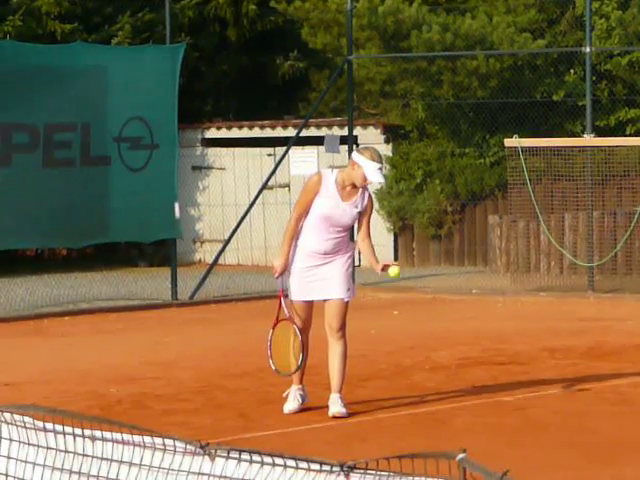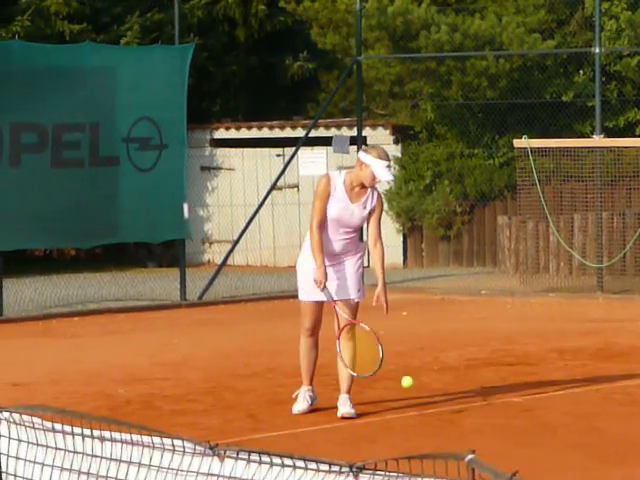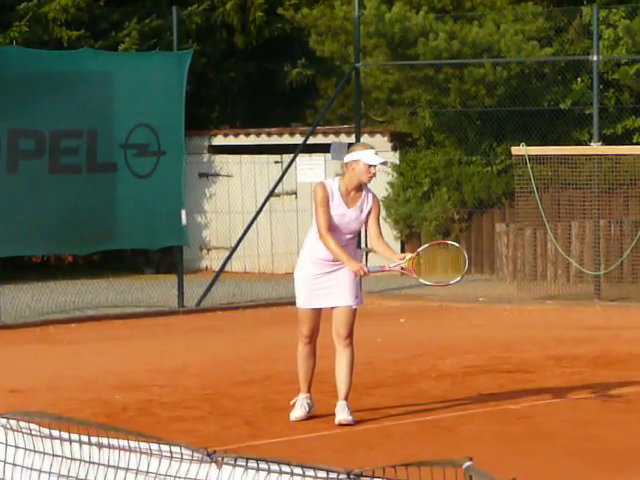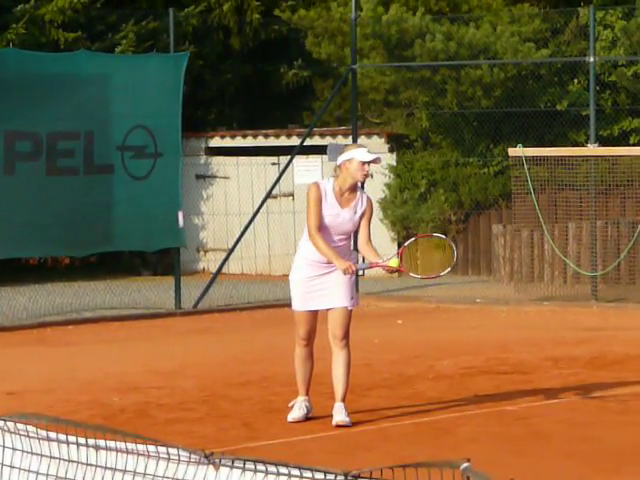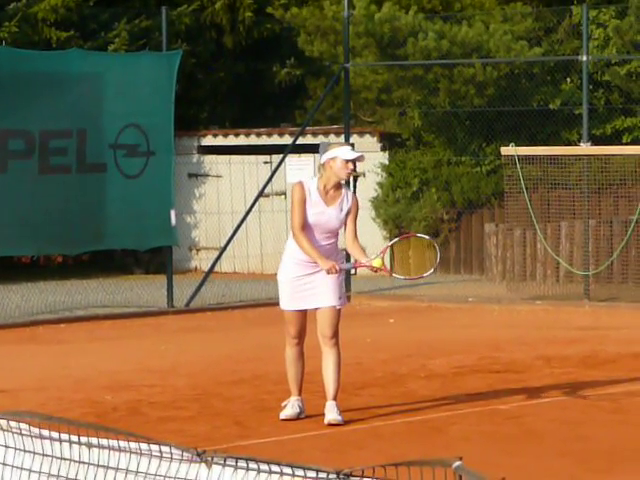
dt=0.4s
person 1, frame 1
left shoulder: (366, 199)
right shoulder: (319, 180)
left elbow: (363, 239)
right elbow: (296, 218)
left wrist: (376, 265)
right wrist: (283, 256)
left hip: (337, 262)
right hip: (304, 259)
left knee: (336, 331)
right knee: (300, 329)
left ankle: (336, 396)
right ankle: (297, 390)
person 1, frame 2
left shoulder: (375, 199)
right shoulder: (328, 182)
left elbow: (375, 241)
right elbow: (315, 227)
left wrist: (381, 284)
right wrist: (320, 267)
left hip: (347, 263)
right hip: (314, 261)
right knee: (309, 329)
left ankle: (345, 397)
right ankle: (307, 390)
person 1, frame 3
left shoulder: (371, 201)
right shoulder: (324, 189)
left elbow: (376, 240)
right elbow: (324, 233)
left wrist: (400, 258)
right wrist: (350, 261)
left hip: (346, 270)
right hip: (312, 267)
left knee: (344, 338)
right knee: (307, 337)
left ankle: (342, 404)
right ankle: (304, 398)
person 1, frame 4
left shoulder: (365, 202)
right shoulder: (317, 189)
left elbow: (364, 243)
right elbow: (314, 232)
left wrist: (383, 262)
right wrist: (337, 259)
left hip: (341, 272)
right hip: (308, 268)
left knee: (340, 339)
right knee: (304, 340)
left ankle: (340, 406)
right ankle: (303, 400)
person 1, frame 5
left shoulder: (350, 200)
right shoulder: (302, 189)
left elbow: (351, 240)
right elbow: (298, 231)
left wrist: (368, 260)
right wrist: (320, 259)
left hip: (329, 272)
right hip: (296, 269)
left knee: (330, 339)
right knee: (294, 339)
left ankle: (331, 404)
right ankle: (295, 400)
